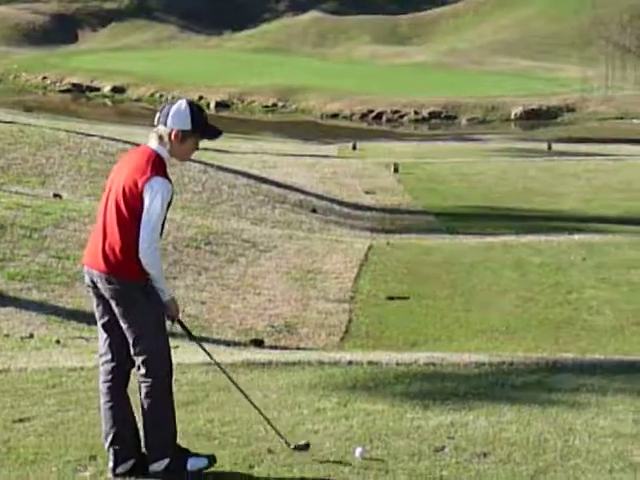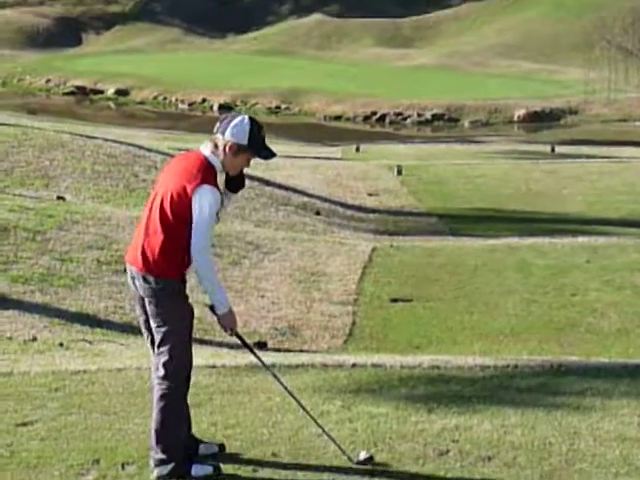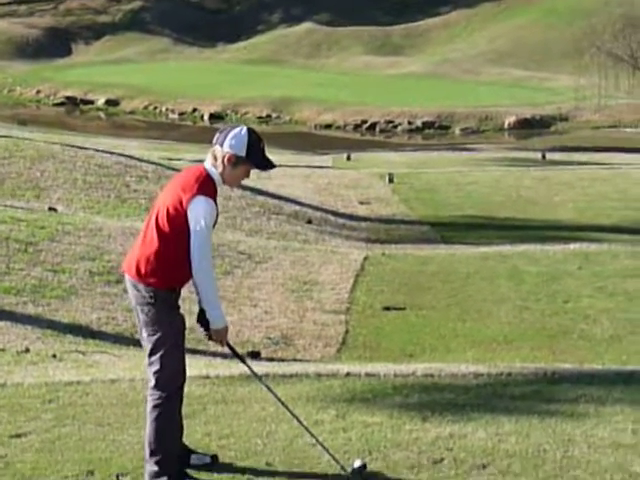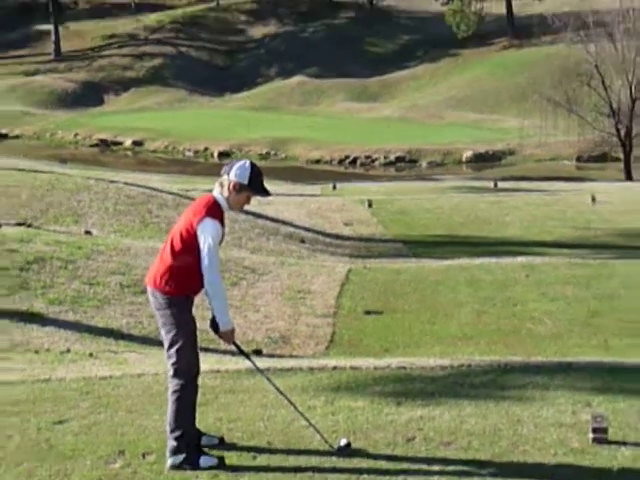
dt=1s
person 1, frame 1
left shoulder: (132, 158)
right shoulder: (157, 179)
right elbow: (147, 249)
left wrist: (155, 291)
right wrist: (166, 295)
left hip: (95, 269)
right hip: (125, 278)
left knee: (114, 367)
right knee: (154, 369)
person 1, frame 2
left shoulder: (184, 161)
right shoulder: (204, 184)
right elbow: (200, 255)
left wrist: (230, 192)
right wrist: (222, 306)
left hip: (141, 268)
right hip: (161, 278)
left knee: (169, 363)
right knee: (174, 369)
left ankle: (180, 441)
person 1, frame 3
left shoulder: (193, 178)
right shoulder: (202, 196)
left elbow: (193, 256)
right elbow: (201, 264)
left wrist: (206, 309)
right wrist: (217, 319)
left hip: (148, 280)
right hip: (154, 287)
left knee: (170, 373)
right knee: (167, 378)
left ankle: (171, 450)
person 1, frame 4
left shoulder: (206, 206)
right shoulder: (210, 219)
left elbow: (204, 269)
right elbow: (211, 275)
left wrist: (217, 316)
right wrist: (225, 322)
left hip: (171, 291)
right hip: (170, 294)
left knee: (188, 367)
right knee: (183, 370)
left ankle: (187, 431)
right ankle: (181, 450)
